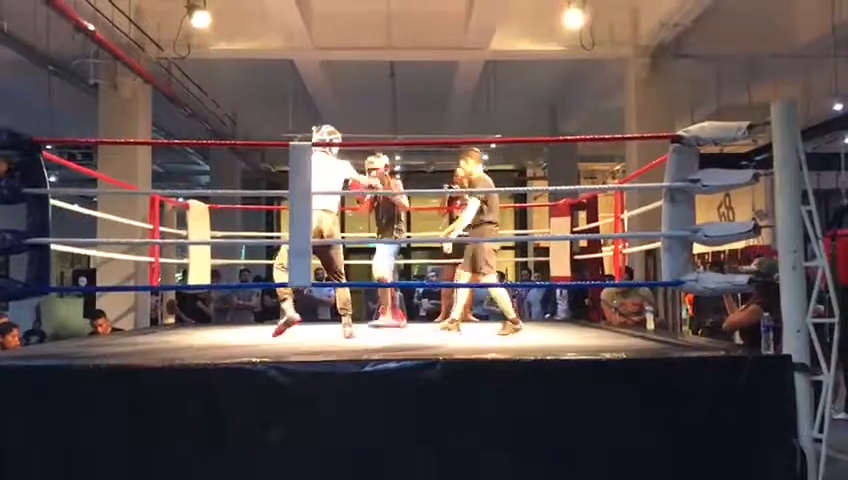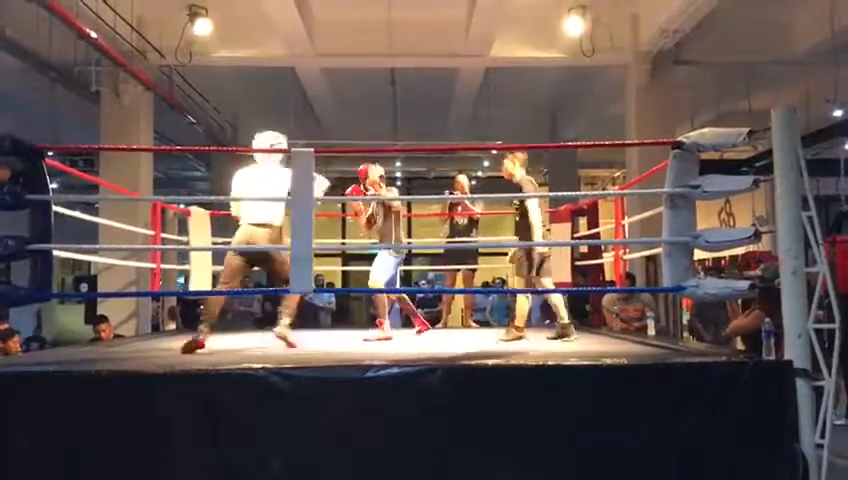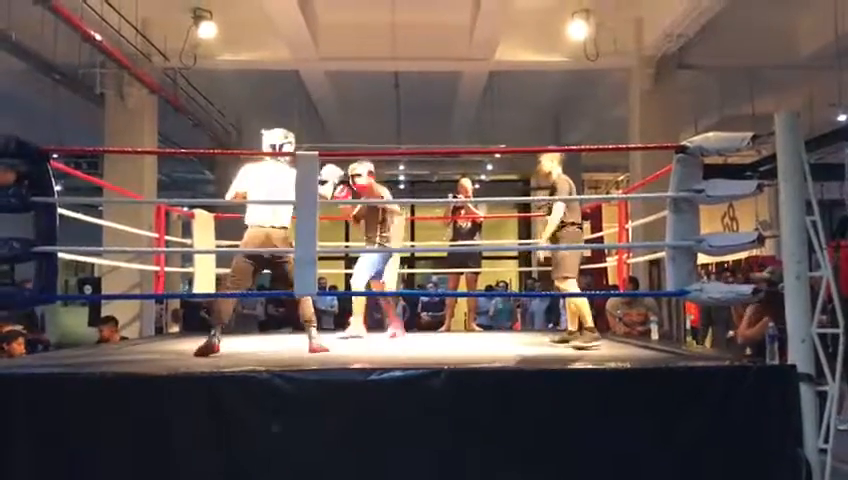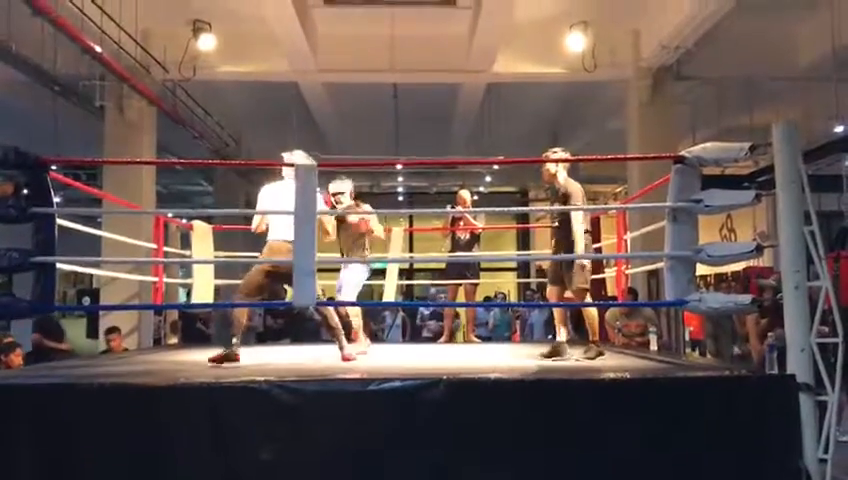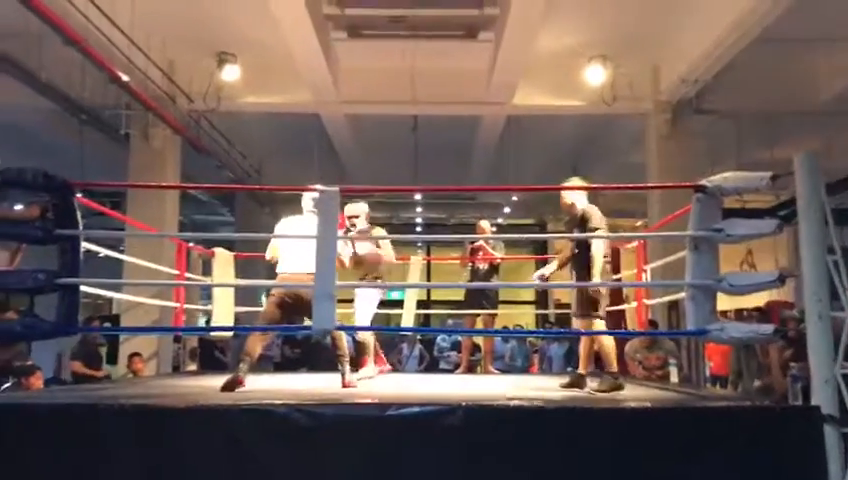
dt=0.5s
person 1, frame 1
right shoulder: (341, 165)
right elbow: (361, 179)
right wrist: (374, 182)
right hip: (330, 221)
left knee: (282, 266)
right knee: (338, 276)
left ankle: (289, 310)
right ankle: (347, 324)
person 1, frame 2
left shoulder: (243, 175)
right shoulder: (285, 174)
left elbow: (236, 211)
right elbow: (315, 193)
right wrist: (322, 182)
left hip: (246, 235)
right hip: (271, 236)
left knee: (223, 287)
left ankle: (201, 333)
right ankle: (283, 325)
person 1, frame 3
left shoulder: (250, 170)
right shoulder: (294, 175)
left elbow: (230, 198)
left hip: (255, 235)
right hip: (280, 238)
left knee: (232, 288)
left ankle: (214, 337)
right ankle: (313, 338)
person 1, frame 4
left shoulder: (269, 190)
left elbow: (256, 227)
left hip: (275, 252)
left knee: (243, 297)
left ankle: (233, 348)
right ankle: (344, 347)
person 1, frame 5
left shoulder: (285, 223)
left elbow: (270, 256)
left hip: (284, 284)
right hip: (311, 285)
left knee: (261, 332)
right knee: (335, 329)
left ankle: (240, 372)
right ankle: (346, 375)
person 2, frame 1
left shoulder: (481, 181)
right shoulder: (478, 182)
left elbow: (471, 210)
right elbow: (470, 212)
left wrist: (453, 234)
right wrist: (452, 228)
left hip: (485, 235)
right hip: (478, 236)
left knee: (488, 280)
right knee: (464, 277)
left ankle: (513, 321)
right ankle: (454, 319)
person 2, frame 2
left shoulder: (524, 183)
right shoulder: (526, 183)
left elbow: (534, 211)
left wrist: (536, 239)
right wrist: (516, 249)
left hip: (534, 239)
right hip: (531, 239)
left knee: (521, 283)
right knee: (544, 283)
left ankle: (518, 328)
right ankle: (566, 325)
person 2, frame 3
left shoulder: (560, 182)
right shoulder: (558, 184)
left elbow: (557, 214)
left wrist: (543, 240)
right wrist: (550, 242)
left hip: (567, 237)
right hip: (568, 238)
left knee: (566, 283)
right knee: (569, 286)
left ankle: (591, 331)
right ankle: (572, 331)
person 2, frame 4
left shoulder: (571, 188)
right shoulder: (555, 191)
left elbow: (578, 221)
left wrist: (580, 252)
right wrist: (555, 251)
left hip: (575, 249)
right hip: (560, 249)
left knee: (580, 296)
right knee: (553, 294)
left ankle: (595, 344)
right ankle: (560, 344)
person 2, frame 5
left shoulder: (590, 212)
right shoulder: (575, 219)
left elbow: (598, 245)
right elbow: (571, 252)
left wrist: (596, 276)
right wrist: (548, 268)
left hip: (592, 277)
right hip: (582, 277)
left knee: (595, 323)
right knee: (585, 326)
left ankle: (613, 376)
right ankle: (580, 374)
person 3, frame 1
left shoulder: (394, 182)
left elbow: (404, 205)
right elbow: (366, 209)
left wrist: (389, 188)
left hip: (393, 236)
right hip: (383, 236)
left knee: (380, 271)
right knee: (384, 275)
left ankle: (386, 315)
right ankle: (398, 317)
person 3, frame 2
left shoulder: (389, 192)
right shoulder: (374, 201)
left elbow: (397, 206)
right elbow: (367, 226)
left wrist: (379, 187)
right wrist: (358, 208)
left hip: (392, 248)
right hip: (386, 248)
left knee: (375, 283)
right knee: (393, 292)
left ankle: (384, 328)
right ankle: (420, 322)
person 3, frame 3
left shoulder: (380, 190)
right shoulder: (365, 197)
left elbow: (397, 211)
right elbow: (355, 220)
left wrist: (380, 197)
right wrist: (346, 203)
left hip: (379, 245)
right hip: (374, 246)
left knee: (357, 280)
right knee: (377, 287)
left ankle: (357, 326)
right ankle: (396, 325)
person 3, frame 4
left shoulder: (364, 209)
right shoulder: (337, 214)
left elbow: (381, 235)
right elbow: (329, 236)
left wrist: (366, 227)
right wrist: (323, 217)
left hip: (360, 262)
right hip: (347, 263)
left knee: (348, 298)
right knee: (342, 304)
left ankle: (360, 342)
right ankle: (361, 339)
person 3, frame 5
left shoulder: (377, 233)
right shoulder: (350, 237)
left elbow: (391, 259)
right elbow: (345, 265)
left wrist: (373, 252)
right wrist: (339, 249)
left hip: (373, 285)
right hip: (360, 286)
left knee: (361, 323)
right knee: (363, 327)
left ankle: (369, 364)
right ankle: (381, 362)
person 4, frame 1
right shoulder: (451, 196)
right elbow: (442, 212)
left wrist: (462, 194)
right wrist: (446, 194)
right knee: (447, 276)
left ankle: (467, 312)
right ankle: (444, 312)
person 4, frame 2
left shoulder: (475, 201)
right shoulder: (452, 202)
left elbow: (476, 214)
right elbow: (443, 218)
left wrist: (463, 200)
right wrist: (447, 201)
left hip: (469, 244)
right hip: (452, 244)
left knee: (468, 283)
right knee: (448, 283)
left ankle: (468, 318)
right ankle: (444, 319)
person 4, frame 3
left shoulder: (478, 203)
right shoulder: (455, 205)
left elbow: (479, 218)
right elbow: (446, 222)
left wrist: (466, 203)
right wrist: (451, 205)
left hip: (472, 247)
right hip: (456, 247)
left knee: (471, 286)
right knee: (451, 286)
left ankle: (471, 322)
right ankle: (447, 322)
person 4, frame 4
left shoulder: (477, 214)
right shoulder: (454, 216)
left elbow: (478, 229)
right elbow: (445, 233)
left wrist: (465, 215)
right wrist: (450, 216)
left knee: (470, 297)
right knee: (450, 297)
left ankle: (470, 333)
right ankle: (446, 334)
person 4, frame 5
left shoulder: (497, 244)
right shoulder: (474, 246)
left elbow: (497, 260)
right elbow: (463, 264)
left wrist: (484, 245)
right wrist: (468, 248)
left hip: (489, 288)
right hip: (473, 287)
left knee: (488, 327)
right knee: (468, 326)
left ankle: (488, 365)
right ankle: (464, 364)
